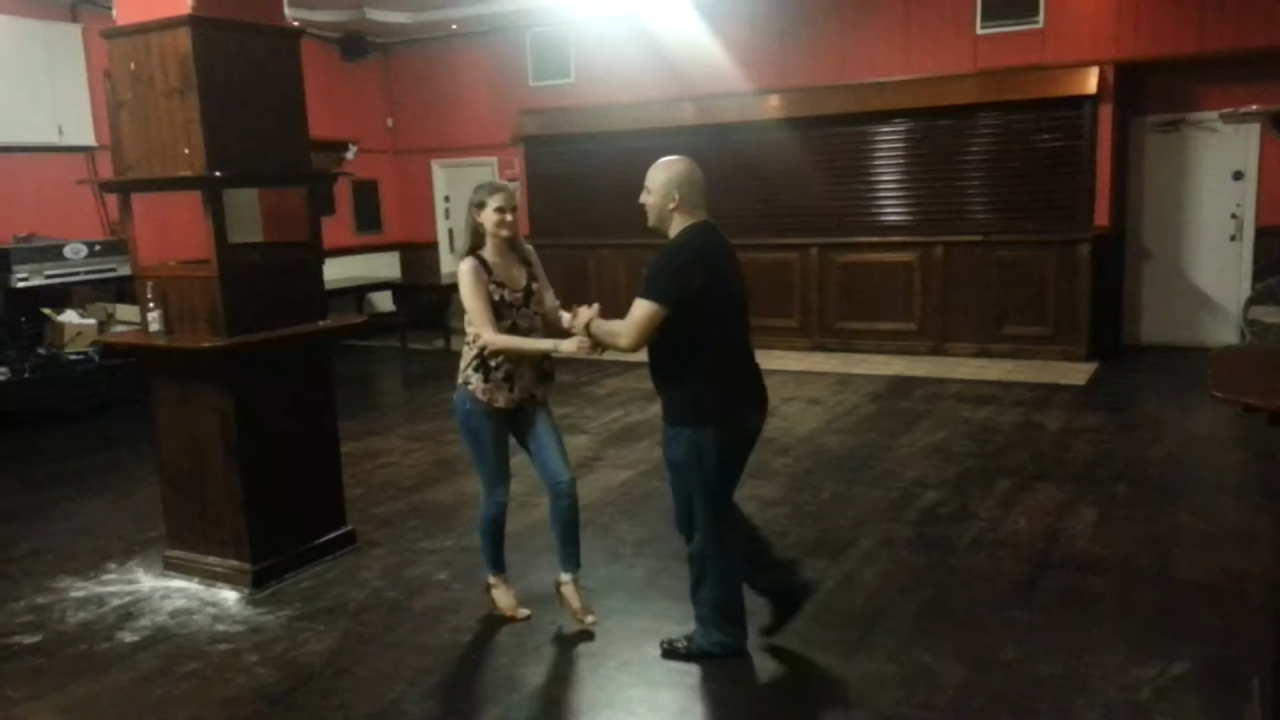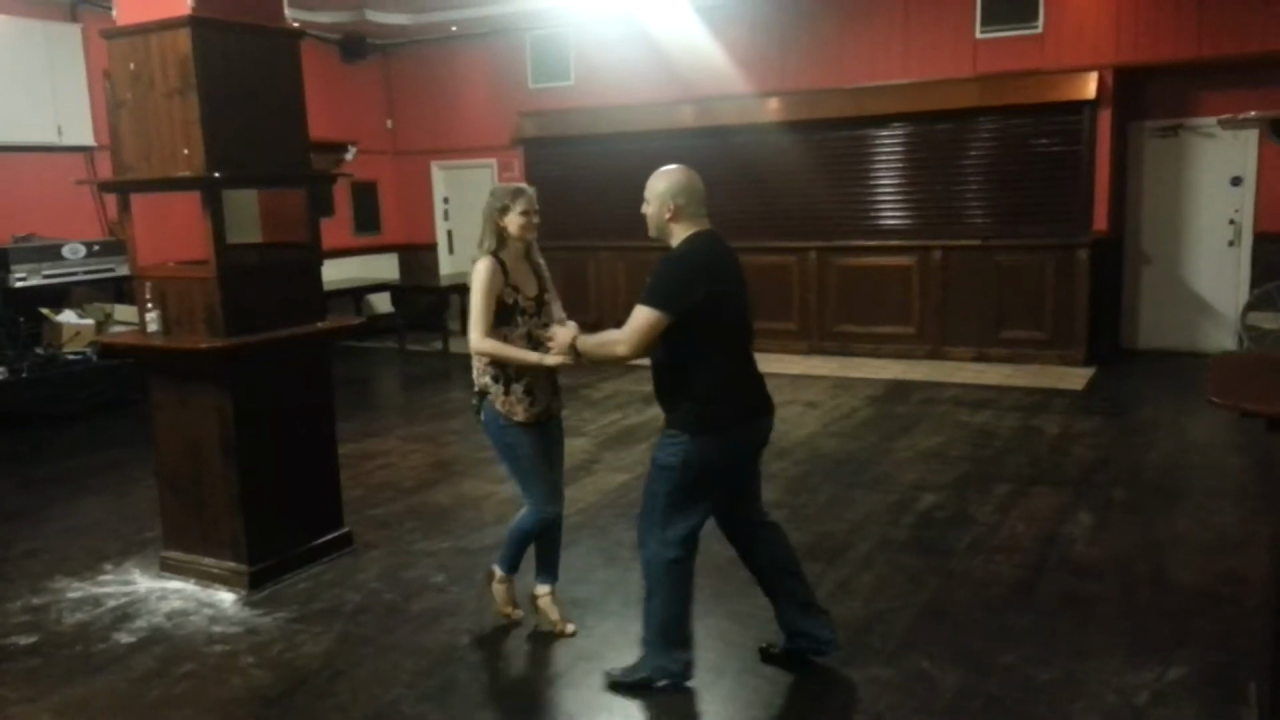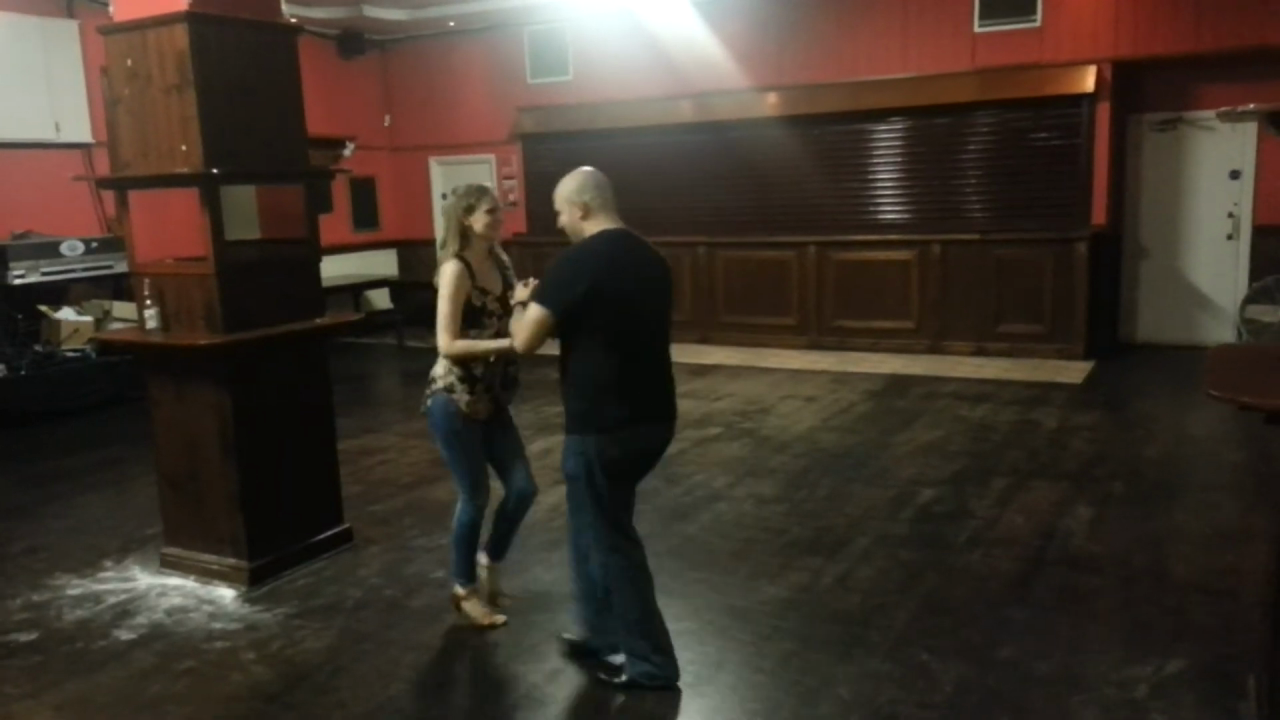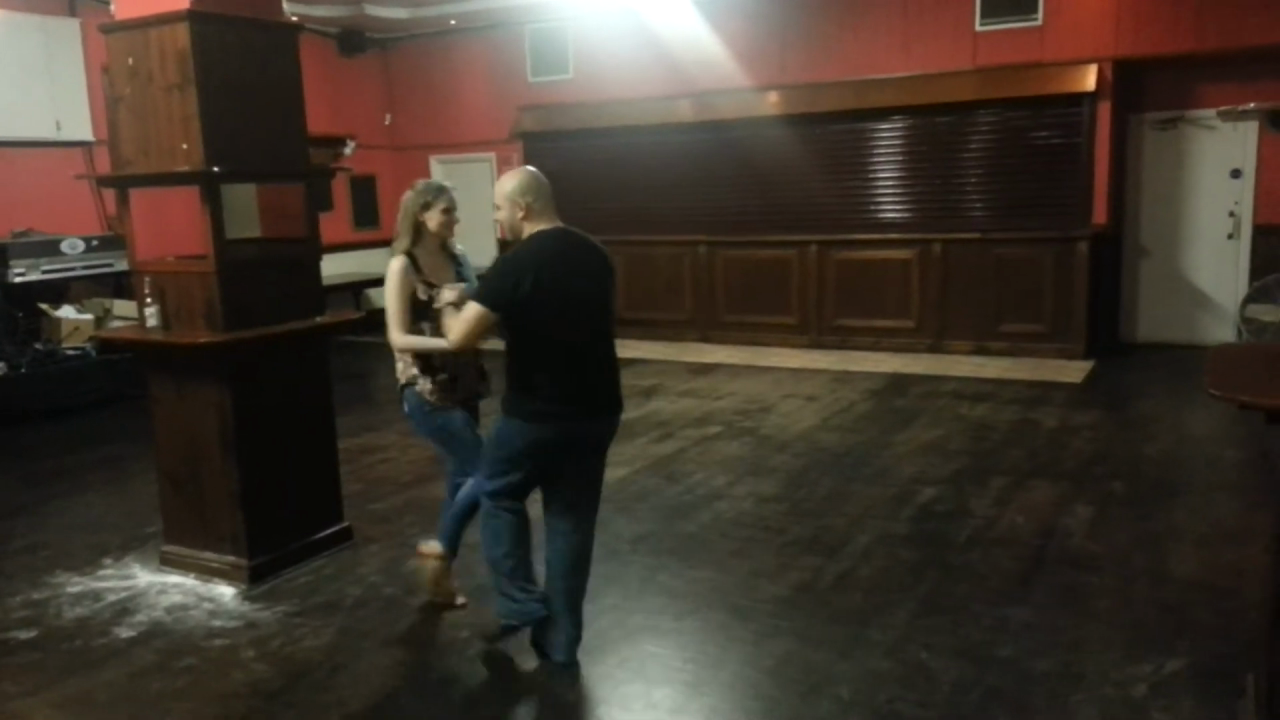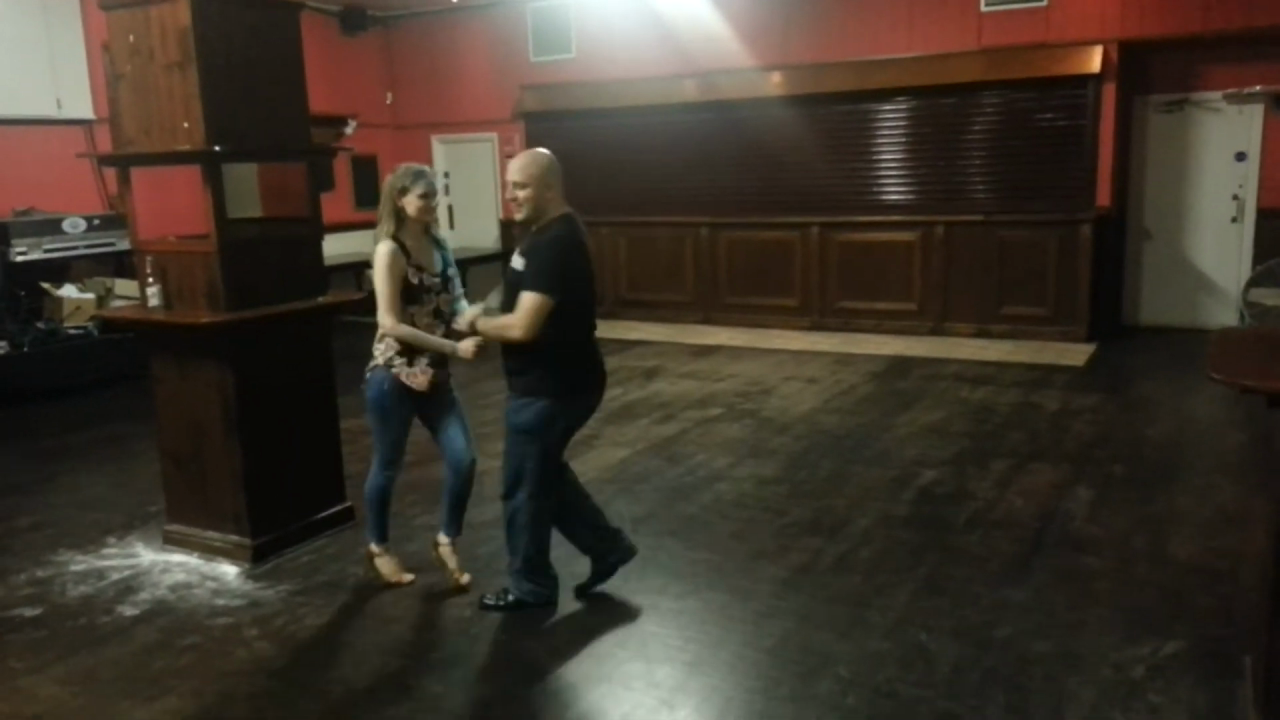
dt=0.5s
person 1, frame 1
left shoulder: (678, 257)
right shoulder: (711, 246)
left elbow: (631, 337)
left wrist: (590, 325)
right wrist: (605, 328)
left hip: (703, 415)
right hip: (736, 402)
left knee: (702, 524)
right knee: (713, 511)
left ankle: (718, 634)
right ankle: (781, 582)
person 1, frame 2
left shoulder: (681, 266)
right shoulder: (715, 255)
left elbow: (629, 343)
left wrist: (576, 343)
right wrist: (590, 341)
left hip: (704, 428)
right hip: (742, 417)
left knee: (664, 537)
right knee: (750, 525)
left ankle: (664, 659)
right ankle: (810, 633)
person 1, frame 3
left shoulder: (575, 264)
right shoulder: (651, 260)
left elbow: (525, 340)
left wrist: (524, 306)
right wrist: (558, 310)
left hip: (602, 426)
right hip: (655, 418)
left knee: (607, 541)
right knee: (600, 525)
left ankle: (648, 660)
right ankle: (599, 632)
person 1, frame 4
left shoulder: (516, 265)
right shoulder: (594, 255)
left elbow: (460, 336)
left wrist: (450, 305)
left hip: (536, 415)
right hip: (597, 411)
left knee: (498, 497)
right knee: (572, 521)
left ankle: (521, 606)
right ankle: (560, 642)
person 1, frame 5
left shoulder: (555, 246)
right shoulder: (548, 235)
left elbow: (523, 328)
left wrist: (476, 324)
right wrist: (487, 319)
left hip: (550, 389)
right hip: (548, 384)
left knee: (522, 486)
right knee: (547, 474)
left ankle: (530, 585)
right ankle: (607, 546)
person 2, frame 1
left shoulder: (527, 256)
right shoulder: (471, 269)
left elbow: (551, 313)
right elbow: (491, 338)
left wrist: (574, 324)
right wrist: (559, 346)
left hip: (529, 392)
right hip: (482, 396)
left knee: (562, 481)
right knee: (497, 493)
left ankle: (568, 579)
right ankle: (496, 580)
person 2, frame 2
left shoulder: (537, 265)
right shoulder: (488, 267)
left elbow: (556, 322)
right elbow: (480, 342)
right wrist: (542, 357)
left hip: (543, 400)
right hip: (504, 405)
left knee: (553, 502)
right knee: (542, 505)
left ankle: (544, 592)
right ankle: (501, 573)
person 2, frame 3
left shoulder: (500, 263)
right shoulder: (455, 270)
left elbow: (517, 318)
right elbow: (449, 347)
left wrist: (528, 304)
right wrist: (513, 341)
left hip: (492, 398)
right hip: (454, 401)
left knee: (523, 488)
right knee: (474, 497)
left ankle: (487, 563)
right ankle: (464, 590)
person 2, frame 4
left shoulder: (458, 260)
right shoulder: (402, 267)
right elbow: (399, 338)
right wrist: (453, 341)
left hip: (461, 387)
right hip: (425, 392)
left knee: (462, 477)
left ankle: (440, 568)
right ankle: (438, 547)
person 2, frame 5
left shoulder: (437, 244)
right shoulder: (389, 250)
left elbow: (454, 298)
right elbow: (393, 325)
right wrist: (453, 348)
left hip: (433, 373)
right hip: (392, 375)
left knee: (463, 459)
right knee: (387, 467)
left ankle: (447, 541)
right ankle: (378, 547)
